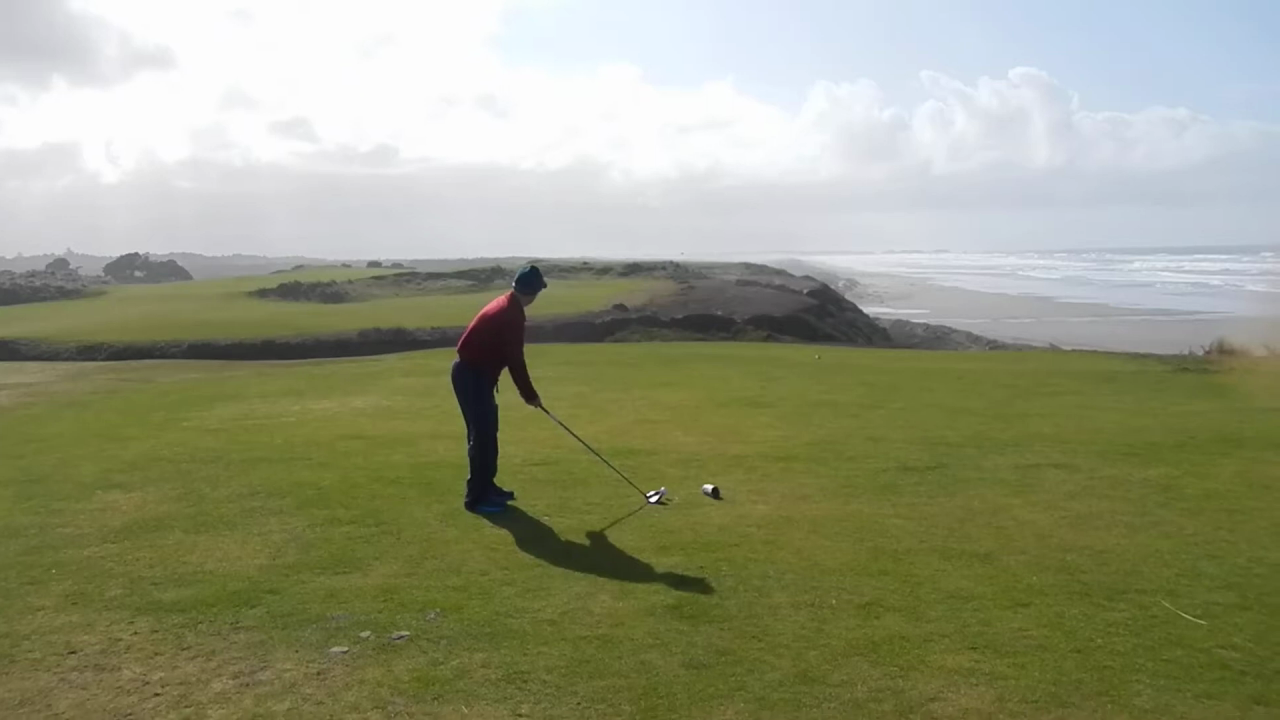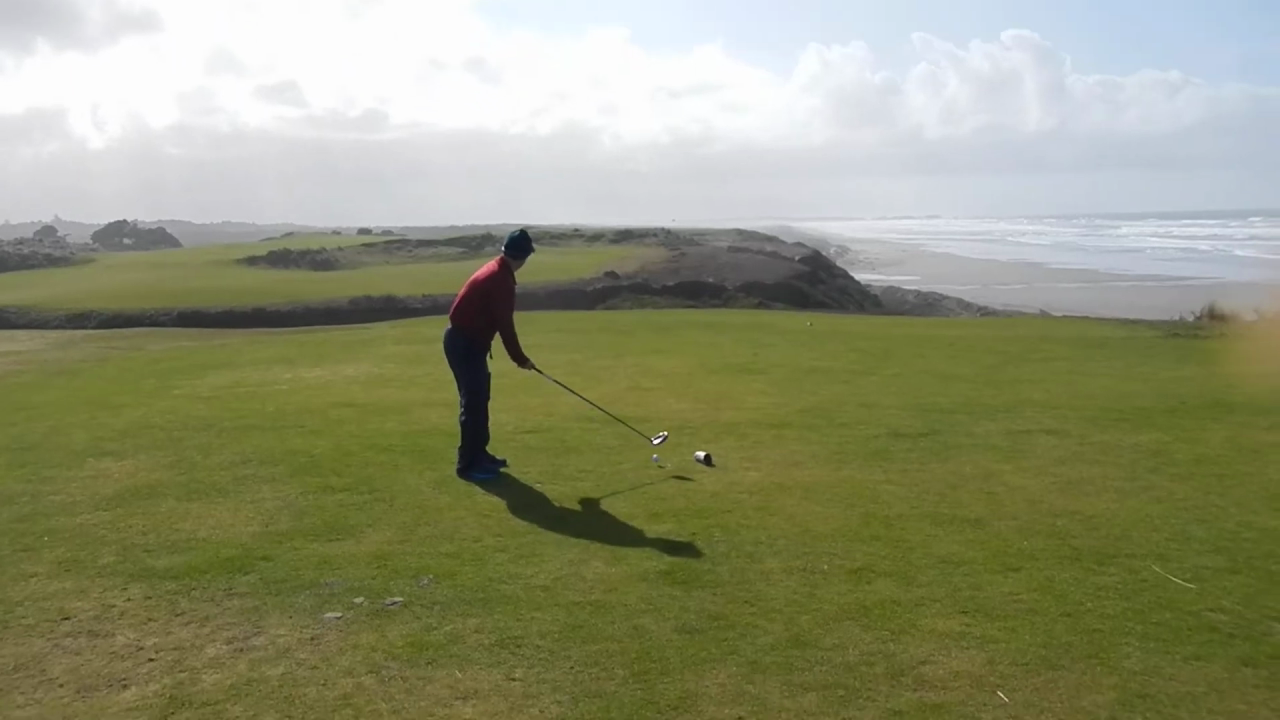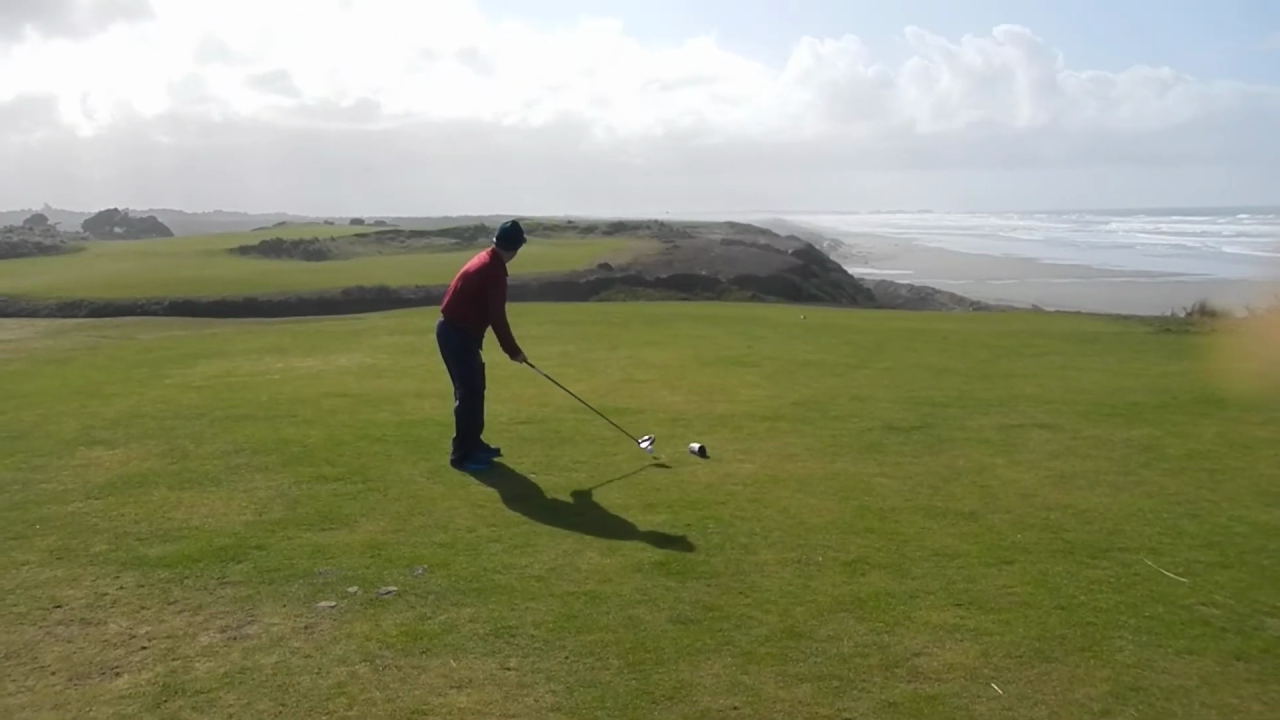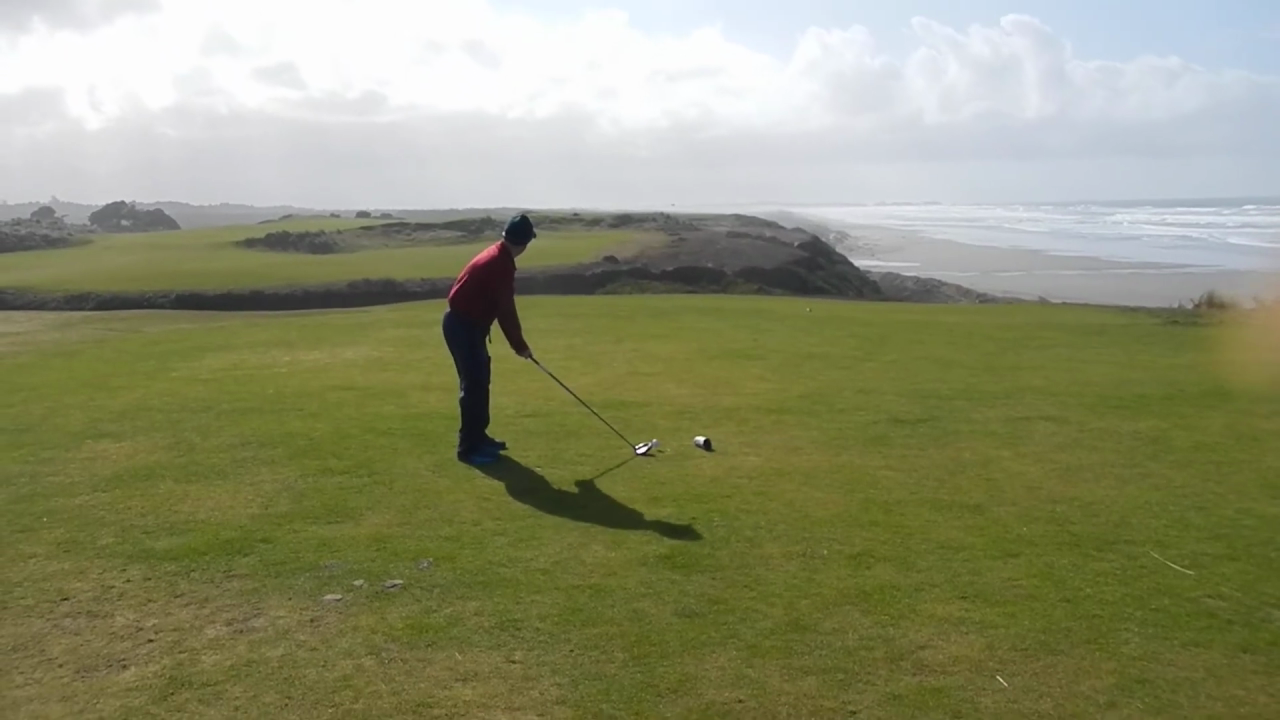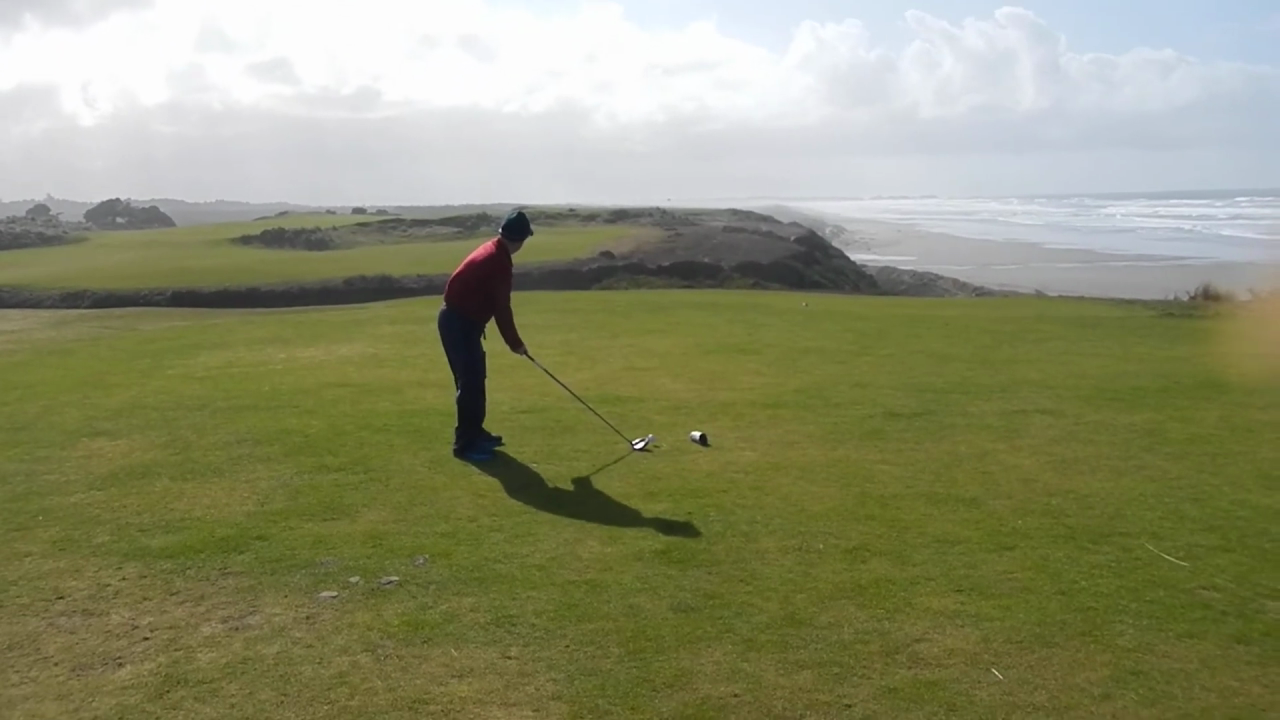
dt=0.5s
person 1, frame 1
left shoulder: (505, 306)
right shoulder: (510, 315)
left elbow: (509, 357)
right elbow: (515, 361)
left wrist: (527, 392)
right wrist: (530, 394)
left hip: (473, 371)
right hip: (472, 375)
left knee: (486, 432)
right knee: (482, 434)
left ankle: (486, 487)
right ankle: (476, 497)
person 1, frame 2
left shoulder: (494, 270)
right shoulder: (501, 279)
left elbow: (498, 321)
right elbow: (505, 325)
left wrist: (517, 356)
right wrist: (520, 358)
left hip: (465, 339)
right hip: (465, 342)
left knee: (479, 398)
right knee: (474, 402)
left ankle: (479, 454)
right ankle: (468, 463)
person 1, frame 3
left shoulder: (486, 261)
right shoulder: (492, 271)
left elbow: (489, 313)
right elbow: (497, 317)
left wrist: (509, 348)
right wrist: (513, 350)
left hip: (458, 330)
right hip: (457, 333)
left knee: (474, 388)
right knee: (469, 392)
left ankle: (473, 443)
right ankle: (462, 454)
person 1, frame 4
left shoulder: (496, 256)
right shoulder: (500, 264)
left elbow: (503, 307)
right elbow: (505, 311)
left wrist: (517, 342)
right wrist: (519, 345)
left hip: (466, 322)
right hip: (463, 325)
left knee: (480, 381)
right knee: (474, 384)
left ankle: (478, 436)
right ankle: (468, 446)
person 1, frame 5
left shoulder: (491, 251)
right shoulder: (499, 262)
left elbow: (494, 303)
right elbow: (502, 308)
left wrist: (512, 341)
right wrist: (515, 343)
left hip: (459, 318)
right hip: (460, 322)
left knee: (475, 378)
right knee: (470, 382)
left ankle: (475, 431)
right ankle: (464, 443)
